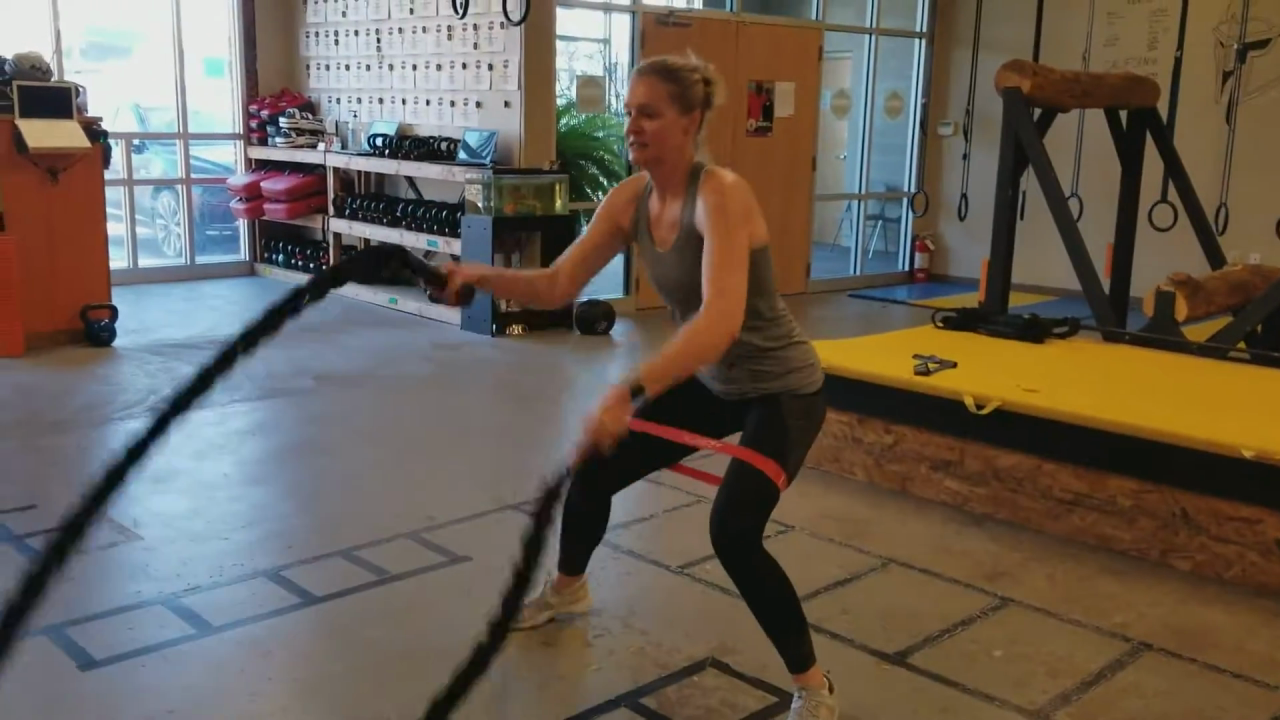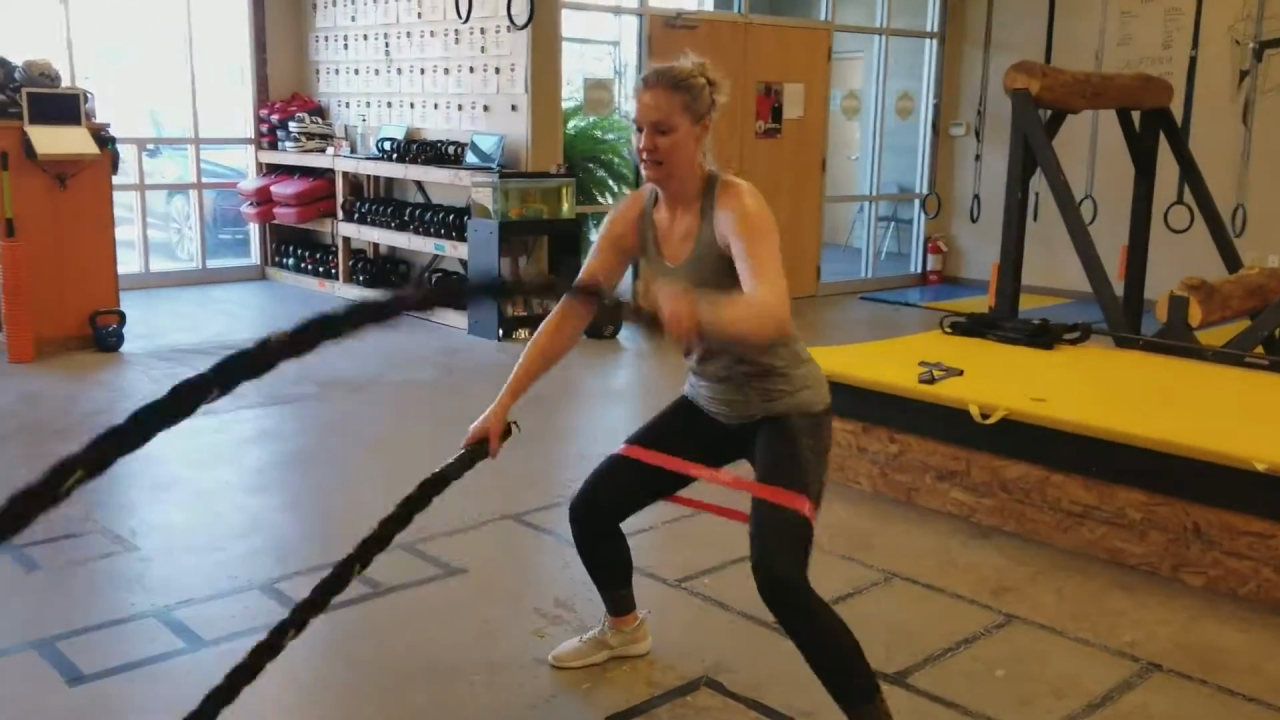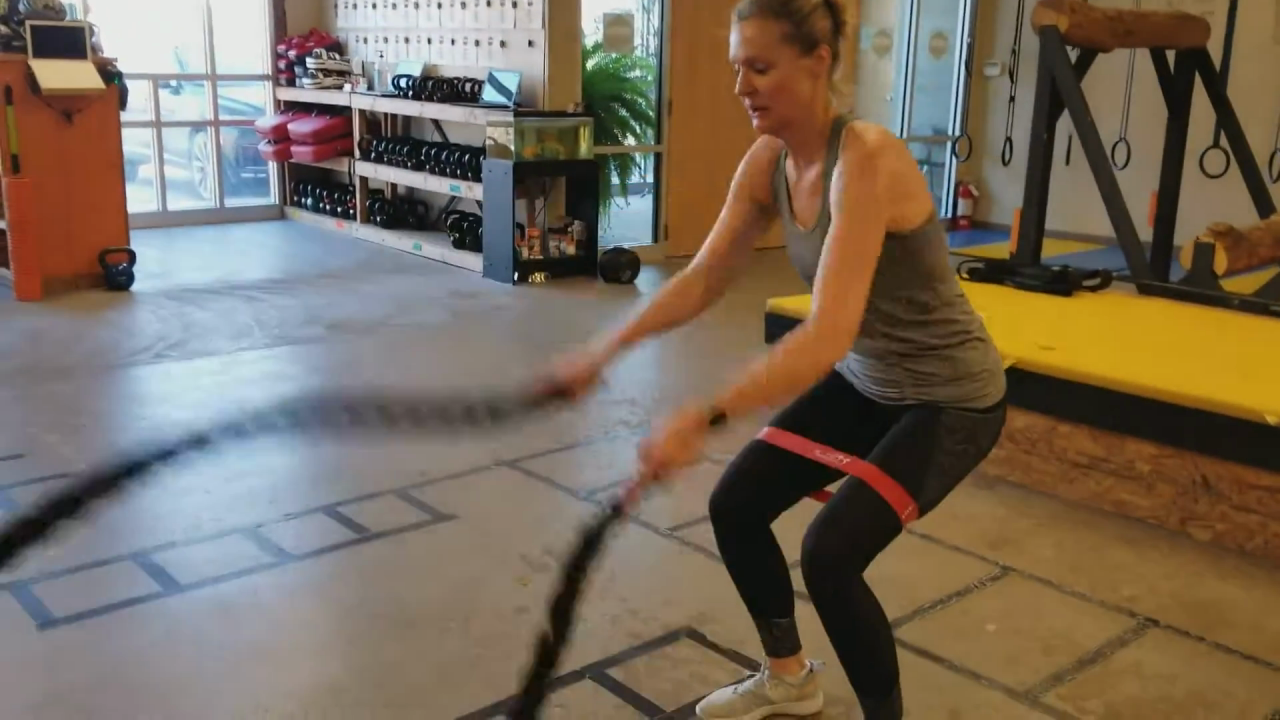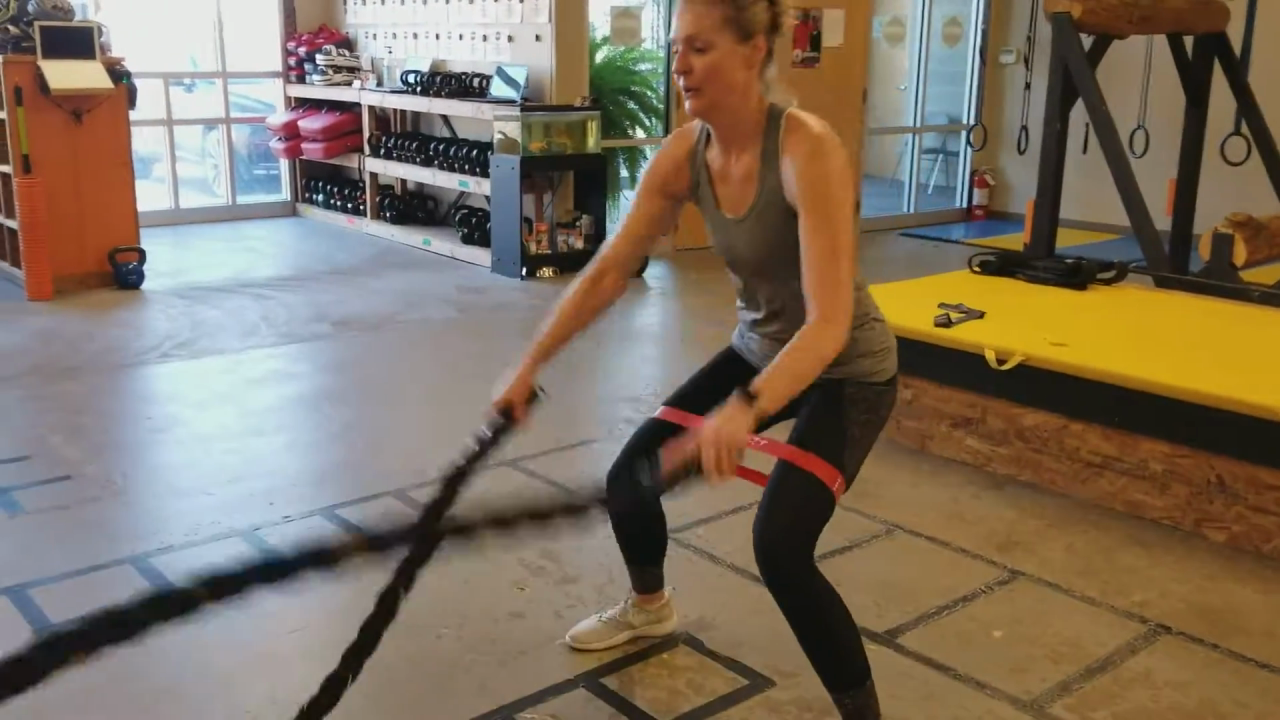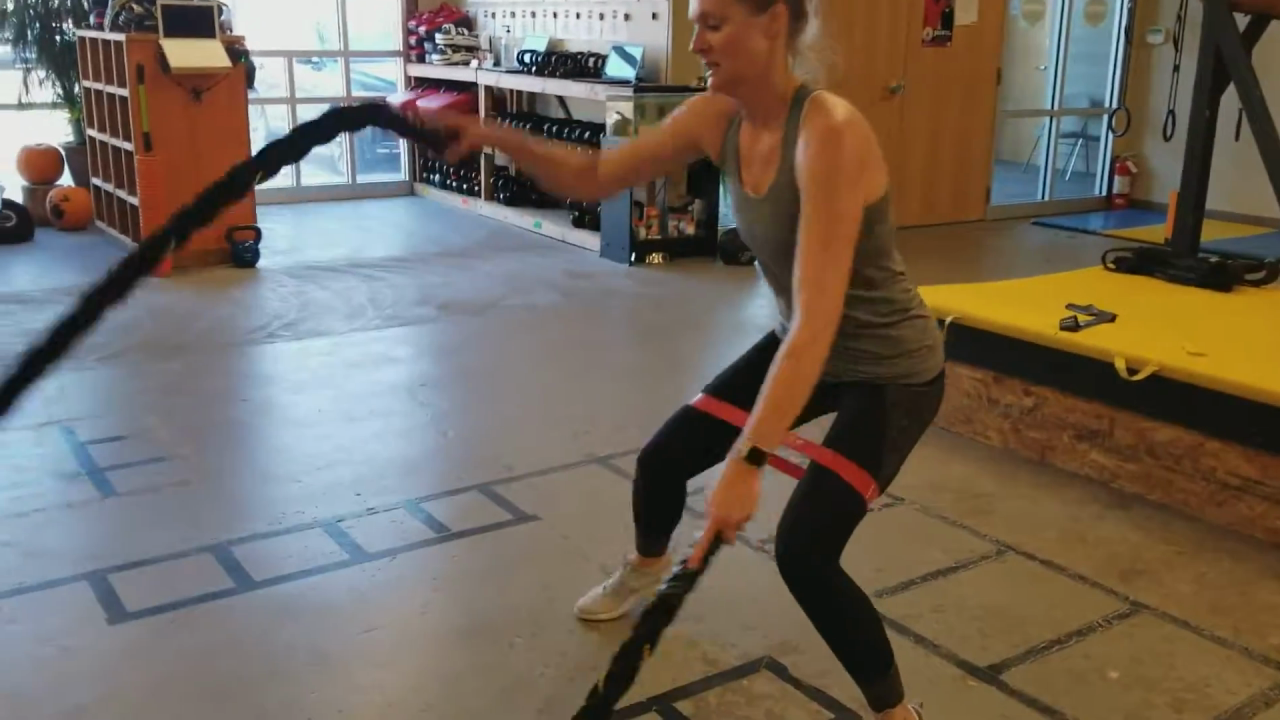
dt=1s
person 1, frame 1
left shoulder: (723, 194)
right shoulder: (630, 200)
left elbow: (720, 320)
right elbow: (556, 288)
left wrist: (632, 393)
right wrist: (479, 276)
left hip: (782, 387)
right hip: (707, 378)
left knee: (733, 531)
right knee: (591, 469)
right ankle: (567, 588)
person 1, frame 2
left shoulder: (737, 204)
right shoulder: (634, 215)
left elbow: (772, 310)
right elbow: (569, 314)
left wrist: (700, 311)
right wrist: (502, 403)
left hip: (785, 409)
right hip: (709, 403)
left knee: (778, 576)
right knee: (591, 507)
right ankle: (625, 627)
person 1, frame 3
left shoulder: (868, 161)
right shoulder: (768, 162)
left elbow: (829, 333)
right elbow: (701, 282)
left wrist: (703, 418)
right wrist: (606, 348)
left hip: (950, 395)
right hip: (864, 379)
left knee: (832, 555)
right knee: (734, 507)
person 1, frame 4
left shoulder: (808, 149)
right shoulder: (684, 152)
left elbow: (829, 324)
right elbow: (608, 269)
left wrist: (746, 408)
right wrist: (529, 364)
left hip: (846, 371)
right hip: (756, 351)
left knee: (780, 546)
right knee: (628, 477)
right ankle: (648, 606)
person 1, frame 5
left shoulder: (830, 133)
right shoulder: (719, 116)
left elbow: (818, 321)
right elbow: (593, 180)
left wrist: (745, 465)
right wrist: (495, 137)
left hip: (889, 368)
right hip: (801, 344)
left knee: (804, 549)
right knee: (663, 457)
right ankle: (645, 569)
